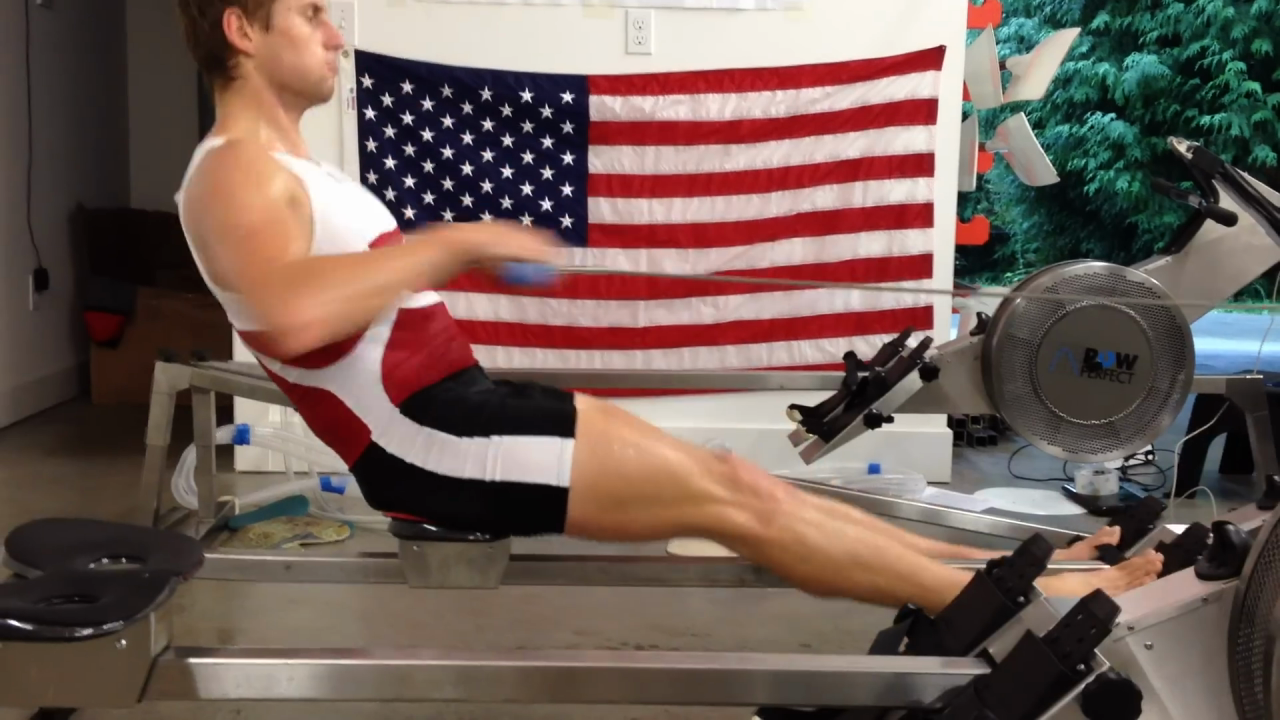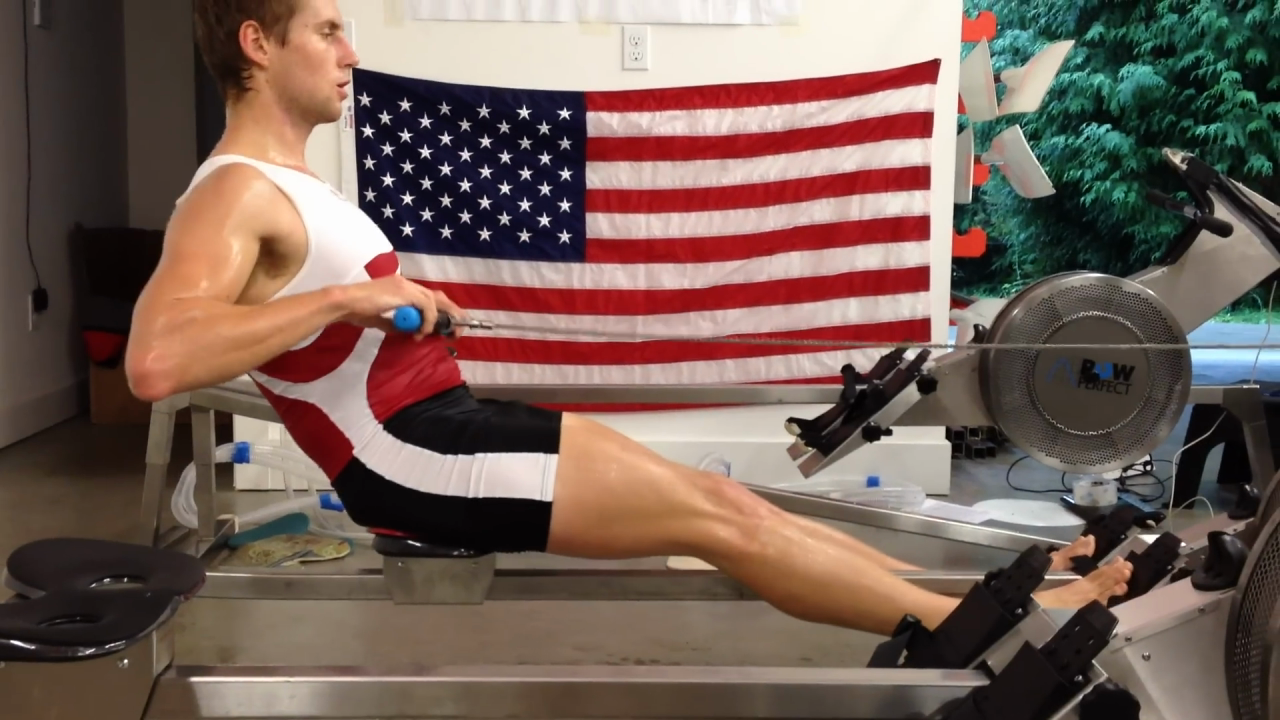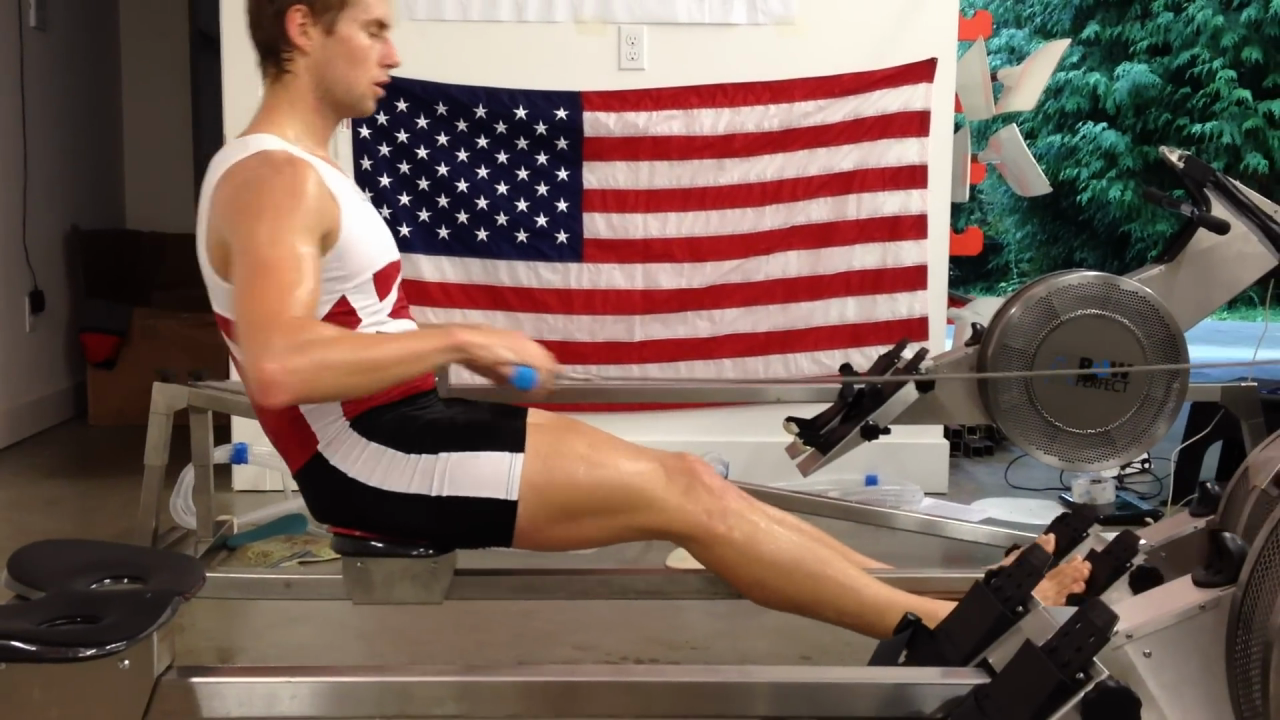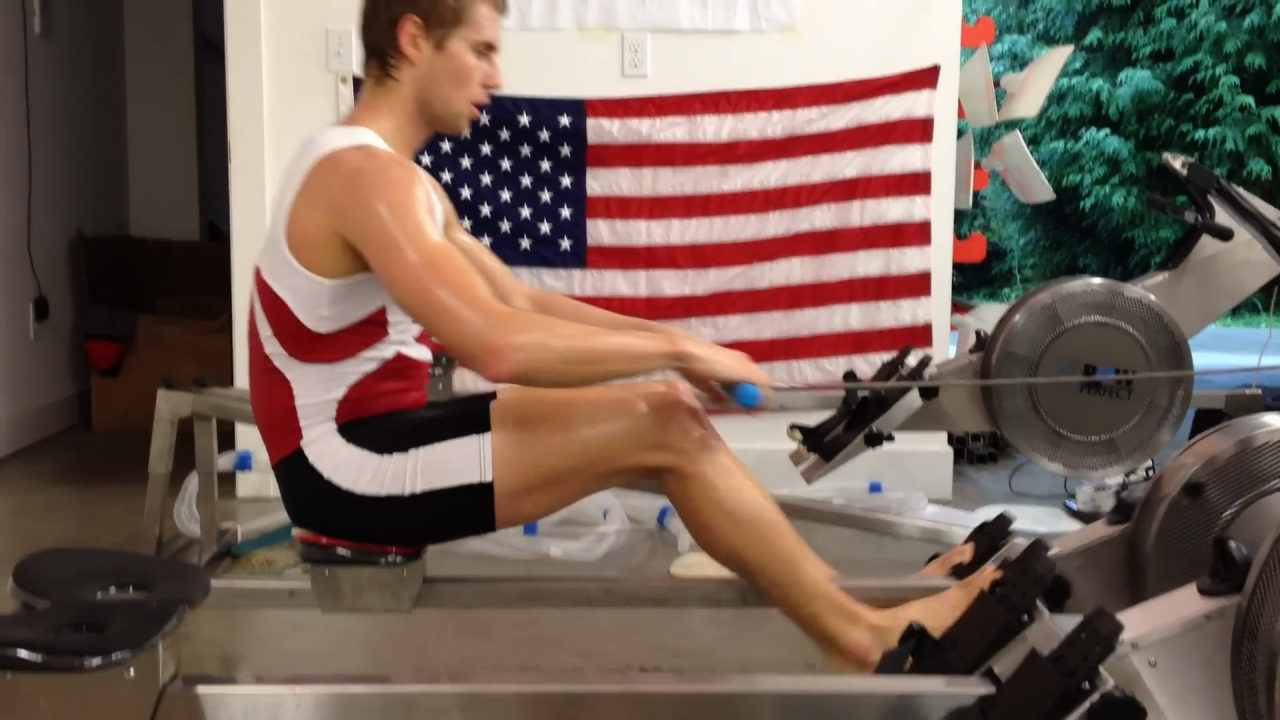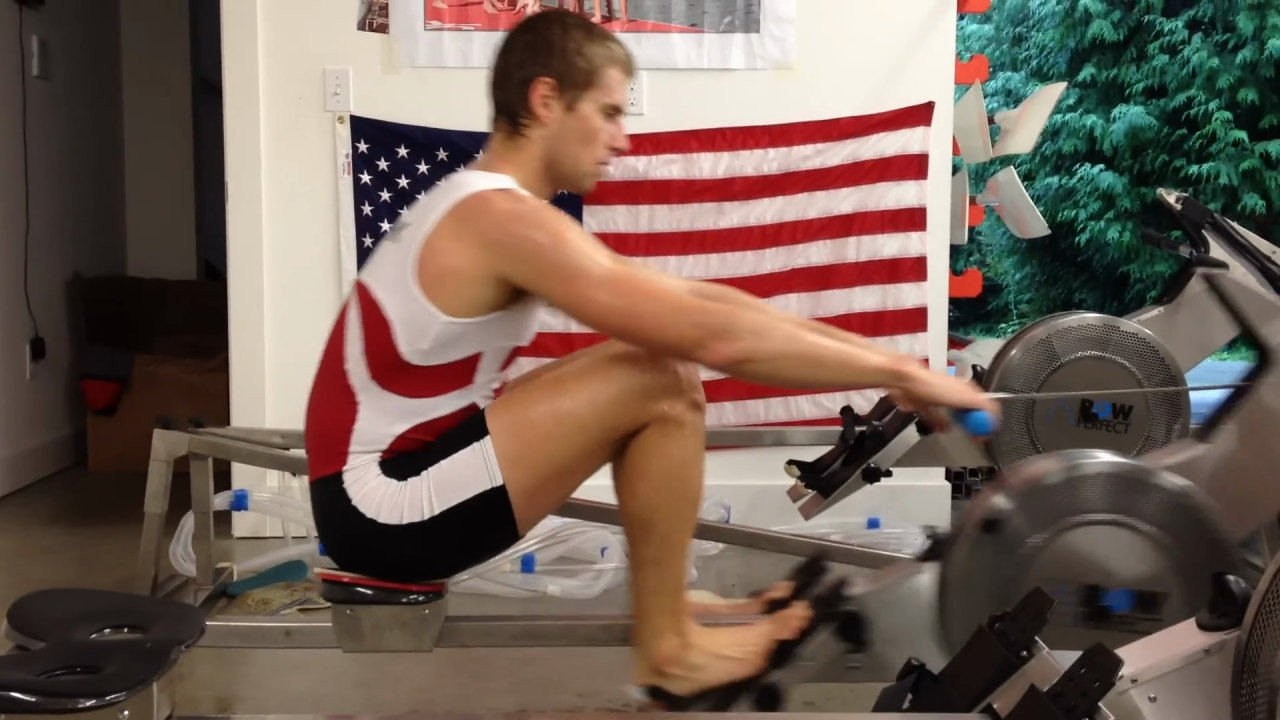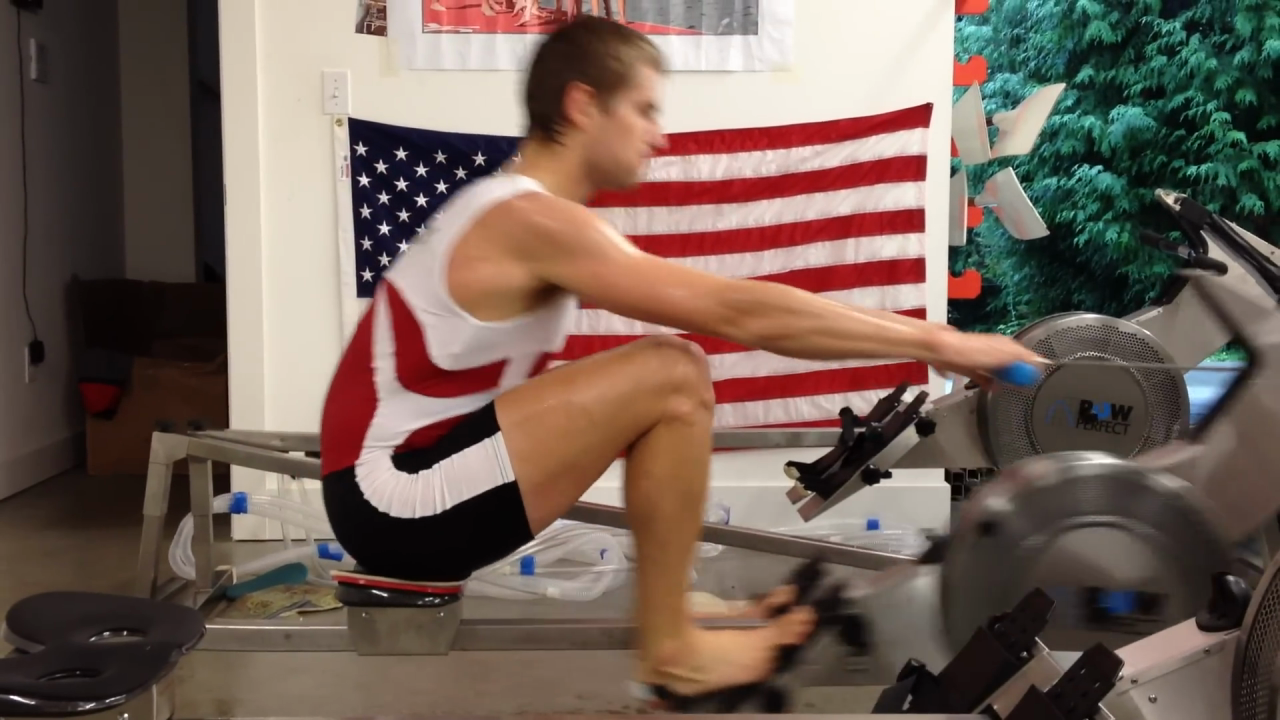
dt=0.5s
person 1, frame 1
left shoulder: (279, 164)
right shoulder: (237, 174)
right elbow: (293, 309)
left wrist: (453, 248)
right wrist: (452, 241)
left hip: (451, 405)
right hip: (426, 443)
left knee: (730, 483)
right knee: (734, 500)
left ankle: (999, 568)
person 1, frame 2
left shoulder: (278, 181)
right shoulder: (236, 195)
right elbow: (154, 362)
left wrist: (397, 309)
right wrist: (347, 296)
left hip: (441, 424)
right hip: (412, 461)
left knee: (716, 499)
right knee: (717, 515)
left ankle: (975, 599)
person 1, frame 3
left shoulder: (289, 168)
right shoulder: (276, 180)
right elbow: (275, 370)
left wrist: (460, 342)
right wrist: (460, 340)
left hip: (400, 429)
right hip: (372, 465)
left knee: (684, 478)
right knee: (688, 500)
left ankle: (929, 598)
right ankle: (949, 627)
person 1, frame 4
left shoulder: (368, 164)
right shoulder: (366, 177)
left elbow: (513, 304)
right elbow: (499, 346)
left wrist: (670, 343)
right wrist: (677, 348)
left hip: (371, 446)
right hip: (350, 475)
left knee: (669, 419)
right knee: (671, 427)
left ankle: (837, 597)
right ankle: (859, 636)
person 1, frame 5
left shoulder: (483, 207)
right shoulder: (507, 221)
left elbow: (689, 301)
right elbow: (716, 338)
right wrist: (898, 371)
left hip: (387, 490)
right hip: (384, 514)
left knee: (651, 359)
right knee: (663, 382)
right ankle: (669, 646)
person 1, frame 6
left shoulder: (517, 210)
right shoulder: (537, 222)
left elbow: (718, 301)
right elbow: (743, 314)
right wrist: (936, 344)
left hip: (410, 490)
right hip: (395, 511)
left knee: (660, 387)
right knee: (676, 377)
left ankle: (668, 617)
right ankle: (672, 648)
